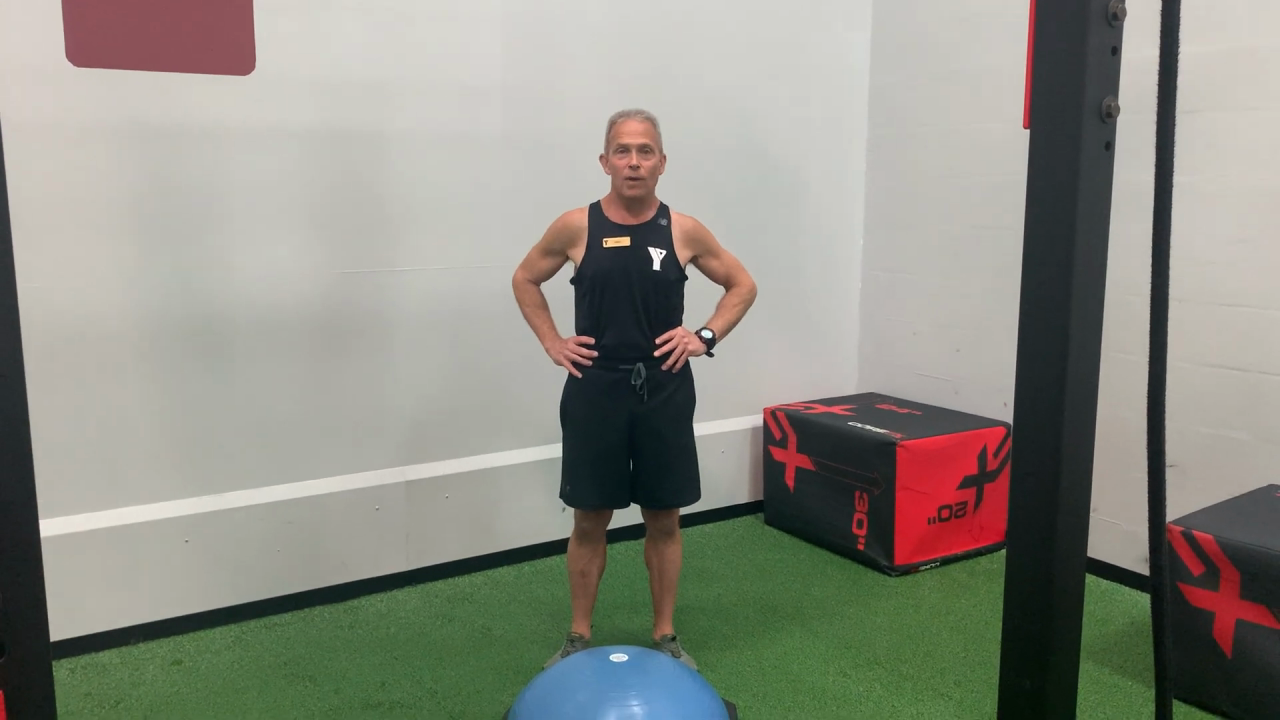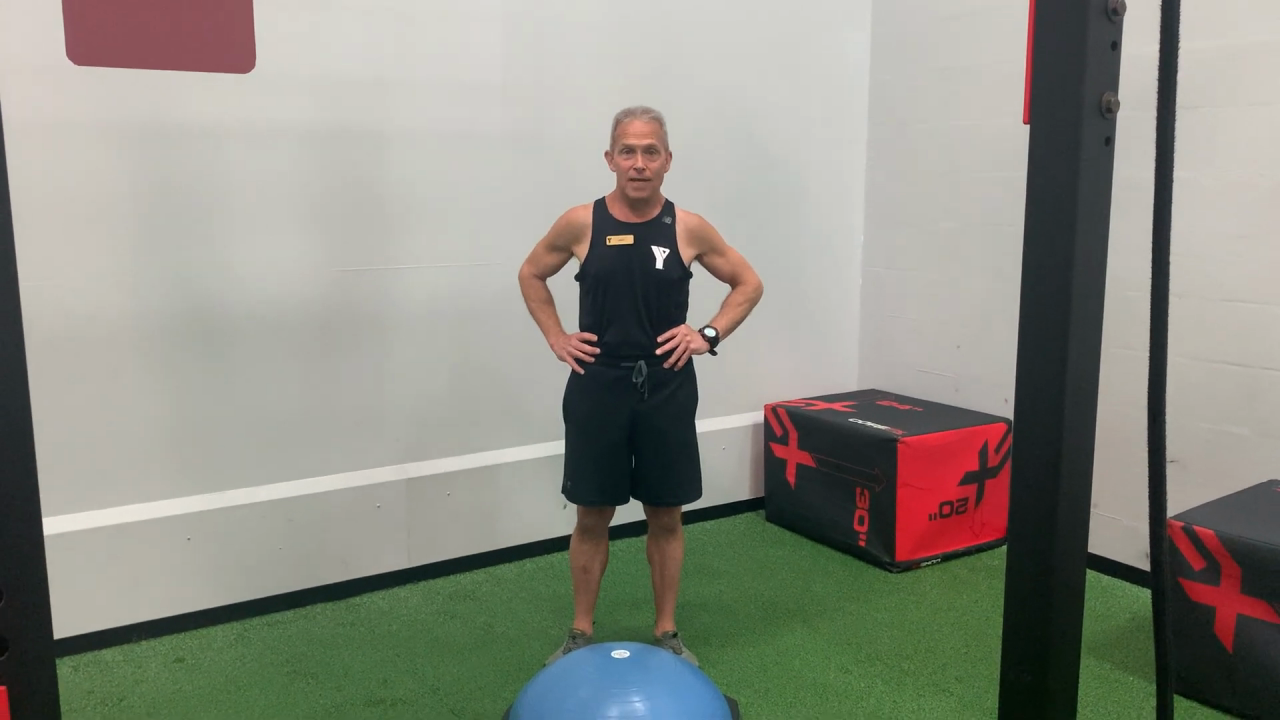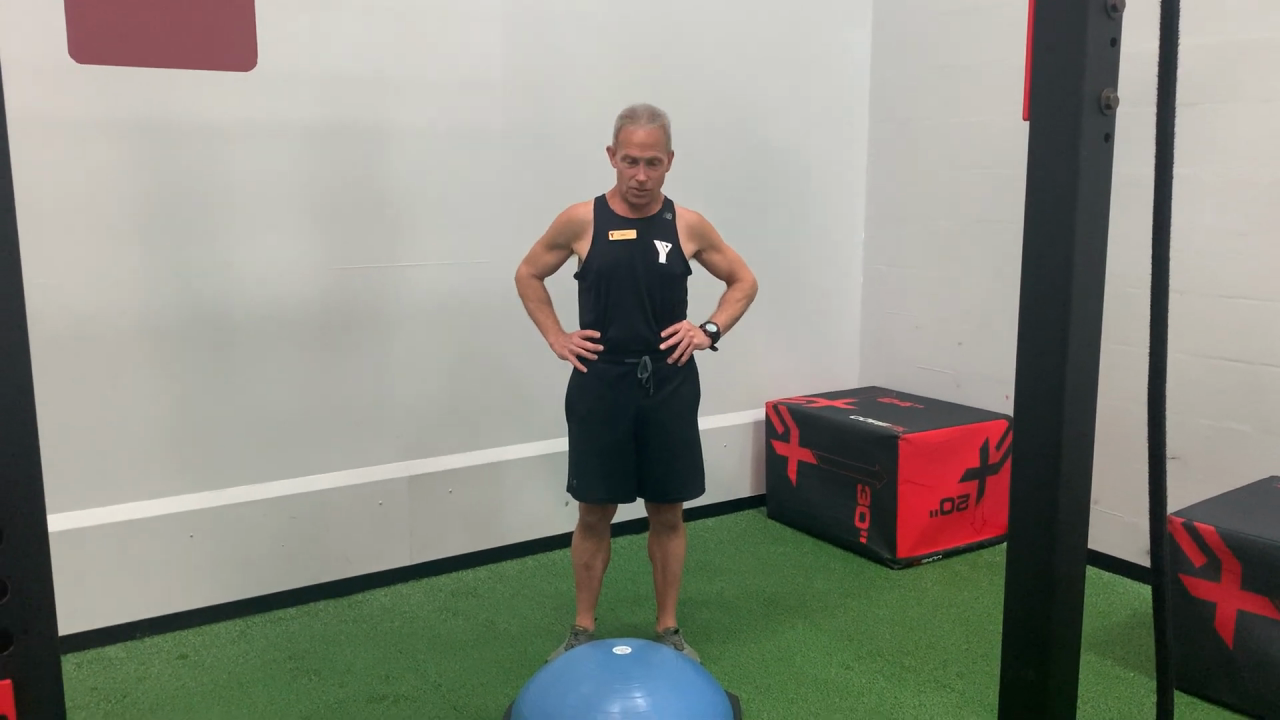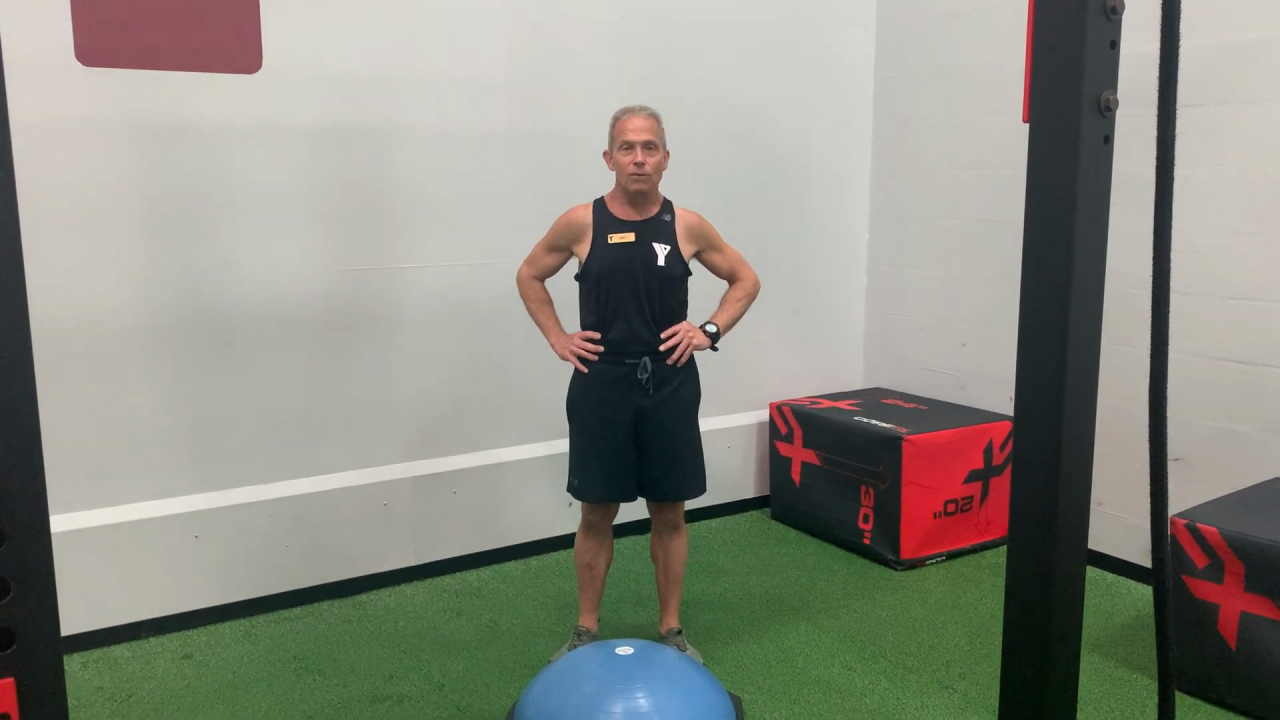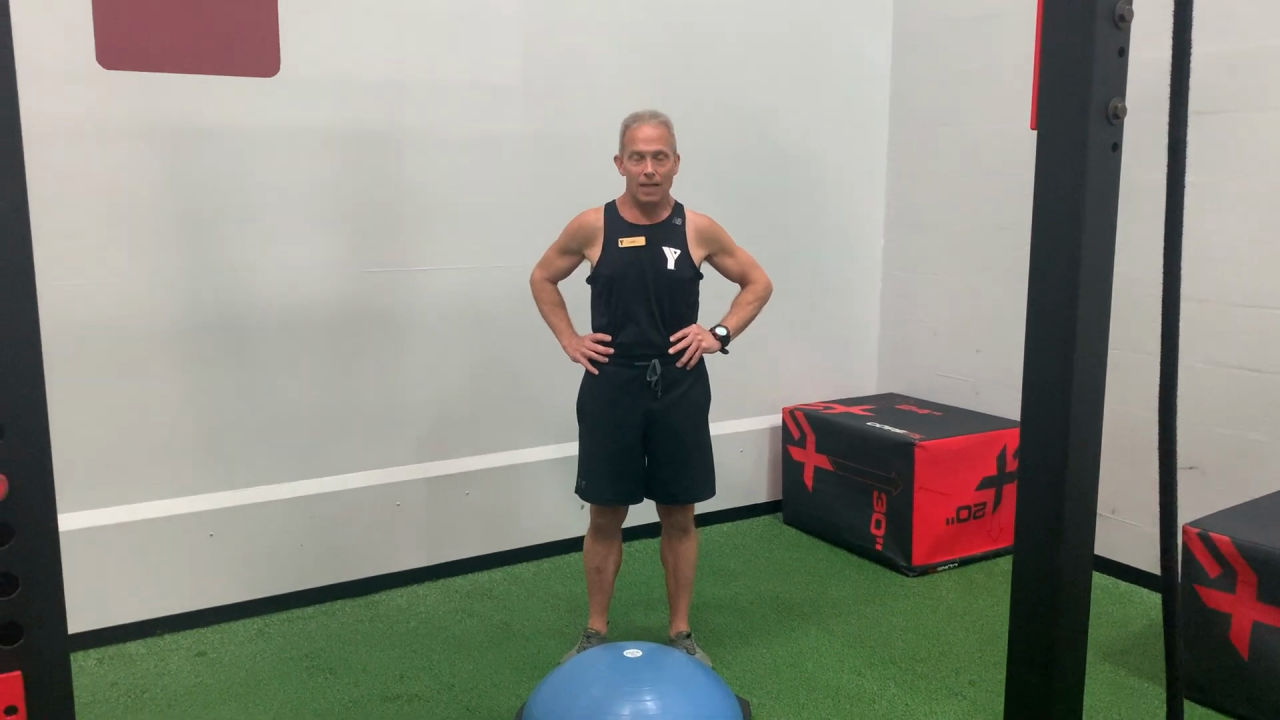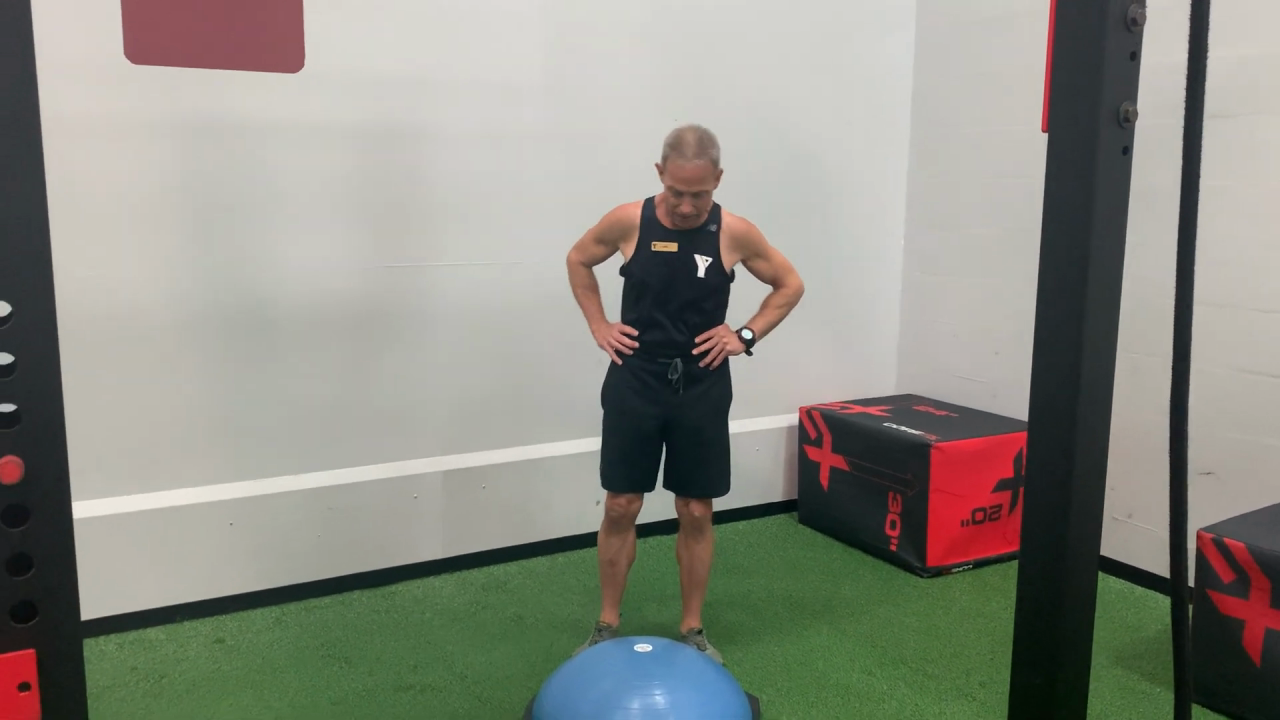
dt=0.4s
person 1, frame 1
left shoulder: (684, 231)
right shoulder: (576, 227)
left elbow: (743, 285)
right elbow: (525, 280)
left wrist: (706, 337)
right wrist: (552, 342)
left hip: (664, 390)
right hip: (595, 389)
left knee: (664, 520)
right knee: (590, 520)
left ankle: (665, 636)
right ankle: (579, 636)
person 1, frame 2
left shoulder: (688, 228)
right shoulder: (579, 223)
left elbow: (748, 283)
right elbow: (531, 273)
left wrist: (708, 335)
right wrist: (555, 337)
left hip: (666, 388)
right hip: (597, 387)
left knee: (665, 516)
right knee: (591, 517)
left ankle: (666, 633)
right ankle: (581, 633)
person 1, frame 3
left shoulder: (688, 225)
right shoulder: (581, 220)
left elbow: (744, 281)
right elbow: (528, 275)
left wrist: (710, 331)
right wrist: (556, 338)
left hip: (670, 385)
right hip: (600, 385)
left knee: (667, 513)
right knee: (594, 514)
left ankle: (668, 629)
right ankle: (583, 630)
person 1, frame 4
left shoulder: (687, 225)
right shoulder: (581, 222)
left elbow: (746, 279)
right elbow: (529, 275)
left wrist: (710, 331)
right wrist: (557, 338)
left hip: (670, 385)
right hip: (601, 385)
left knee: (670, 514)
right knee: (597, 514)
left ankle: (671, 630)
right ankle: (586, 630)
person 1, frame 5
left shoulder: (698, 229)
right shoulder: (591, 226)
left elbow: (757, 282)
right elbow: (542, 278)
left wrist: (720, 334)
right wrist: (569, 340)
left hip: (680, 387)
right hip: (611, 387)
left knee: (679, 516)
right knee: (606, 517)
left ankle: (680, 633)
right ankle: (595, 632)
person 1, frame 6
left shoulder: (735, 233)
right shoulder: (628, 220)
left elbow: (790, 284)
right elbow: (578, 259)
left wrist: (746, 336)
right wrist: (599, 326)
left hip: (701, 384)
right hip: (635, 379)
left knee: (696, 512)
right knee: (620, 507)
left ankle: (692, 630)
right ankle: (607, 625)
